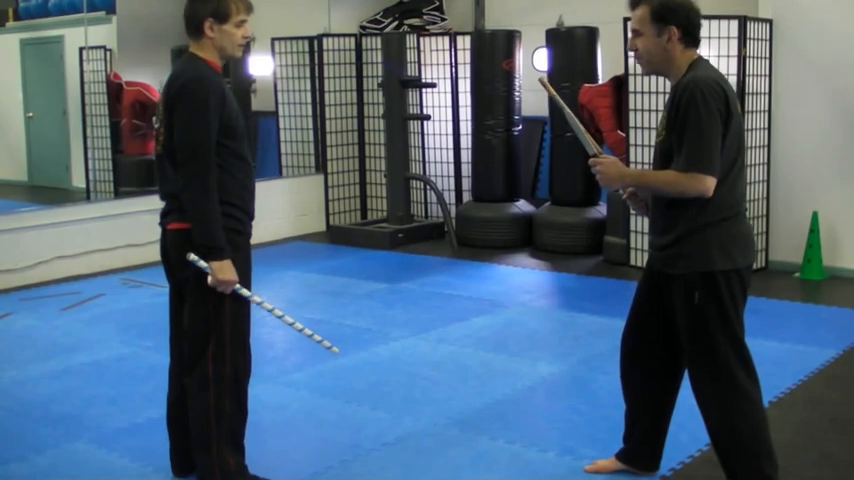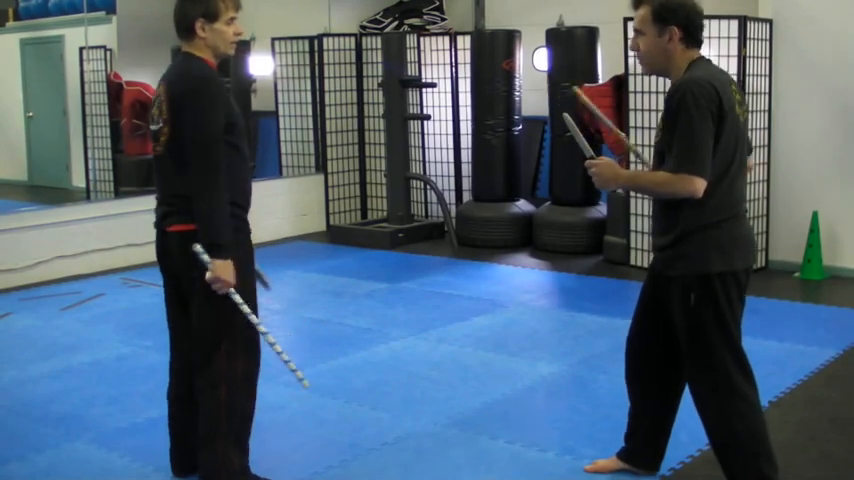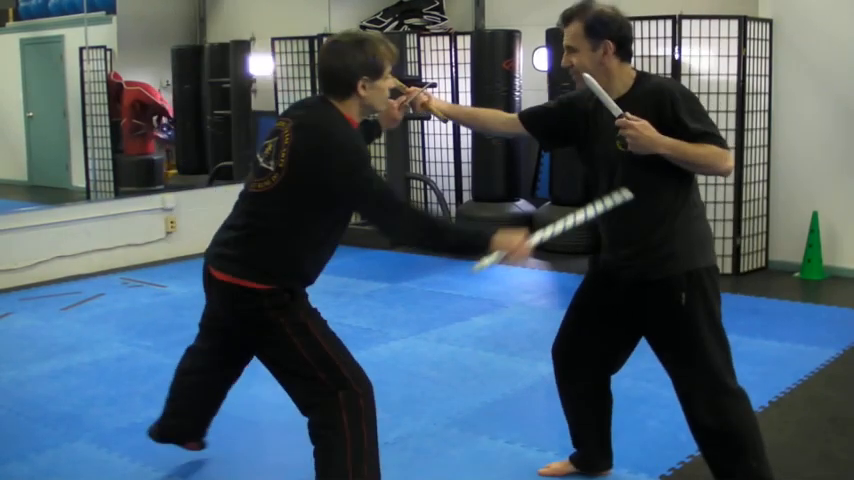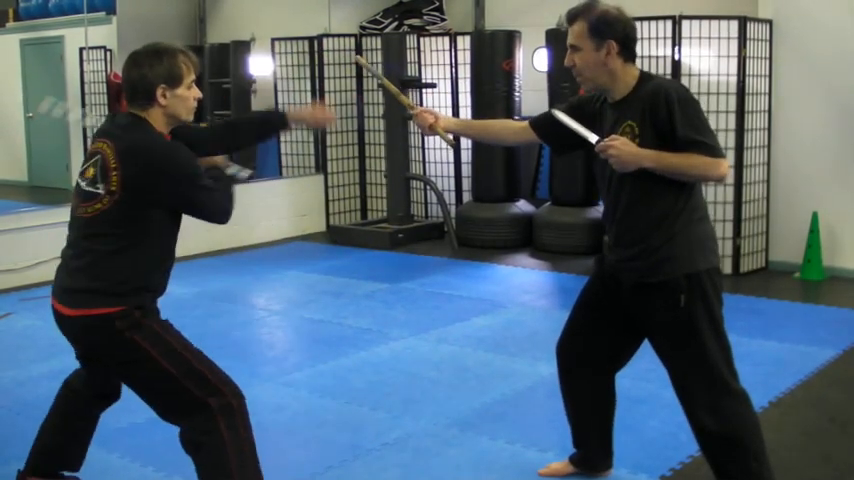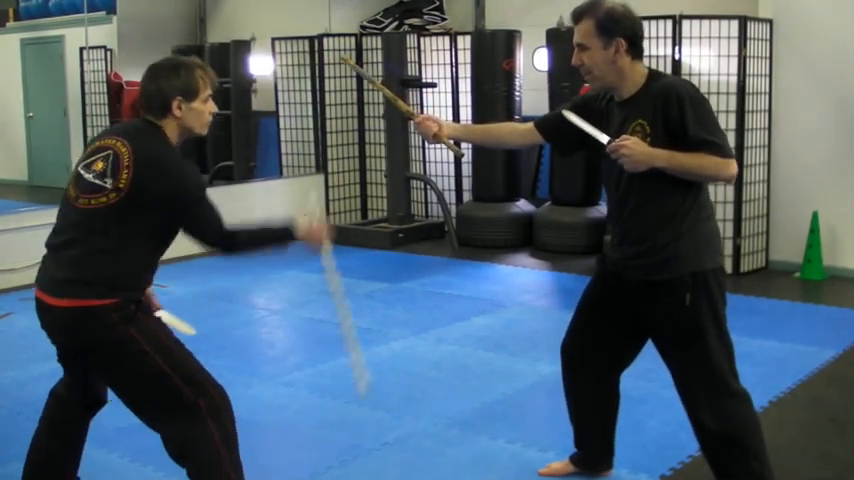
dt=1s
person 1, frame 1
left shoulder: (699, 89)
right shoulder: (690, 85)
left elbow: (701, 181)
left wrist: (627, 177)
right wrist: (650, 196)
left hip: (709, 258)
right hip: (678, 252)
left knee: (720, 373)
right knee: (644, 352)
person 1, frame 2
left shoulder: (692, 89)
right shoulder: (710, 81)
left elbow: (689, 183)
right elbow: (737, 161)
left wrist: (620, 178)
right wrist: (643, 179)
left hip: (707, 259)
right hip: (685, 253)
left knee: (718, 376)
right knee: (648, 353)
person 1, frame 3
left shoulder: (664, 94)
right shoulder: (582, 107)
left elbow: (723, 161)
right elbow: (511, 123)
left wrist: (658, 142)
right wrist: (445, 109)
left hip: (678, 267)
right hip: (617, 265)
left knee: (709, 386)
right knee: (574, 357)
person 1, frame 4
left shoulder: (665, 96)
right shoulder: (592, 107)
left elbow: (716, 166)
right elbow: (520, 131)
left wrist: (641, 156)
right wrist: (449, 124)
left hip: (679, 269)
right hip: (620, 265)
left knee: (710, 389)
right knee: (578, 355)
person 1, frame 5
left shoulder: (675, 96)
right shoulder: (597, 106)
left elbow: (726, 167)
right elbow: (526, 133)
left wrist: (653, 156)
right wrist: (452, 129)
left hip: (684, 269)
right hip: (624, 264)
left knee: (712, 390)
right knee: (583, 357)
person 2, frame 1
left shoulder: (191, 78)
right shoulder: (199, 83)
right elbow: (197, 176)
right wrist: (218, 254)
left hip: (191, 239)
right hip: (208, 243)
left knee: (192, 352)
right knee: (221, 357)
person 2, frame 2
left shoulder: (179, 78)
right shoulder: (201, 82)
right elbow: (205, 172)
right wrist: (220, 250)
left hip: (179, 235)
right hip: (207, 239)
left knee: (193, 349)
right knee: (231, 353)
person 2, frame 3
left shoulder: (309, 117)
right shoulder: (332, 142)
right elbow: (395, 218)
left wrist: (376, 123)
right wrist: (488, 241)
left hip: (225, 269)
right hip: (261, 287)
left knee: (217, 349)
right knee: (344, 394)
left ankle: (177, 425)
person 2, frame 4
left shoulder: (119, 131)
right shoulder: (162, 156)
left elbow: (205, 137)
right elbow: (217, 208)
left wrist: (291, 118)
right wrist: (217, 171)
left hip: (73, 300)
right hip: (114, 312)
left knee: (96, 381)
right knee: (216, 405)
person 2, frame 5
left shoulder: (111, 140)
right shoulder: (169, 171)
right elbow: (218, 236)
right wrist: (295, 231)
left hip: (53, 298)
right hip: (98, 308)
left knee: (80, 389)
right knee: (201, 406)
